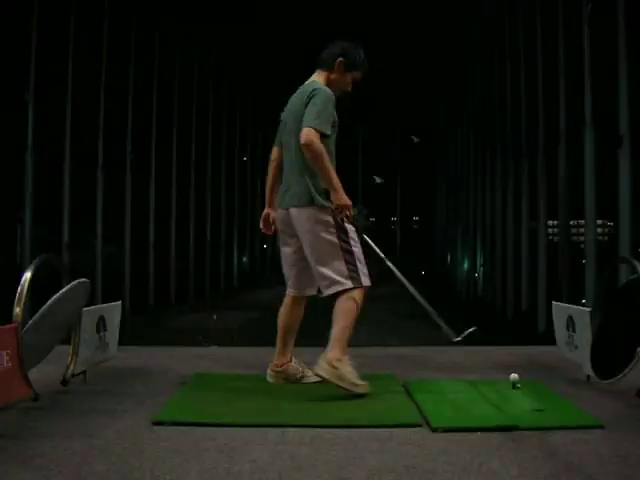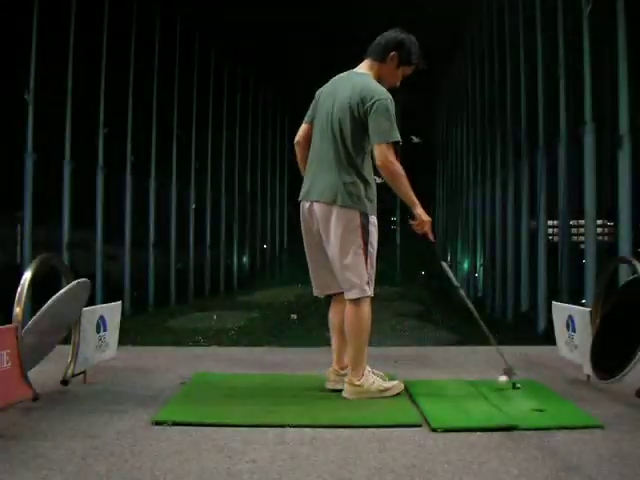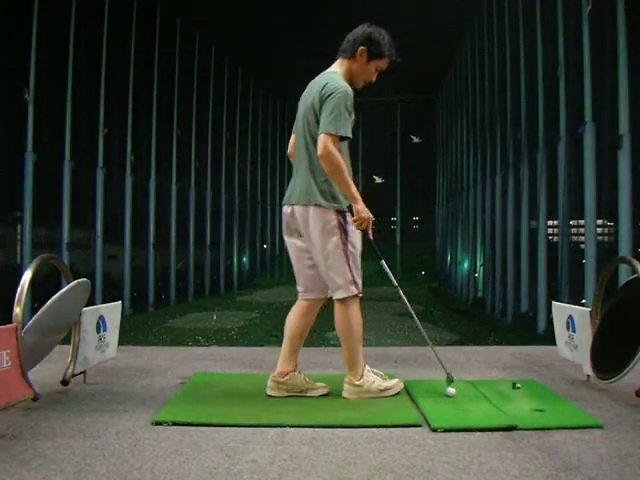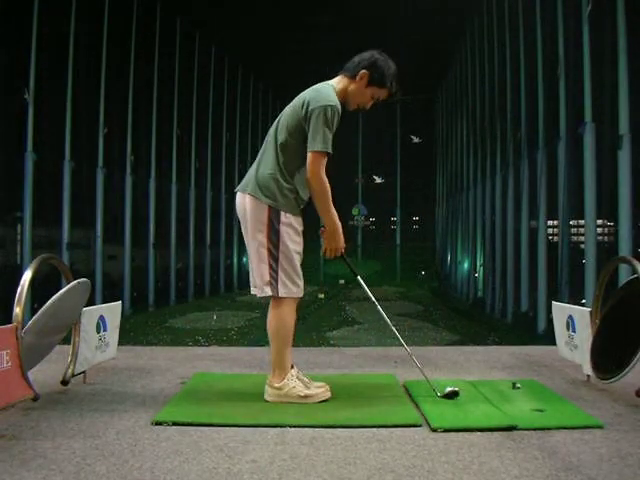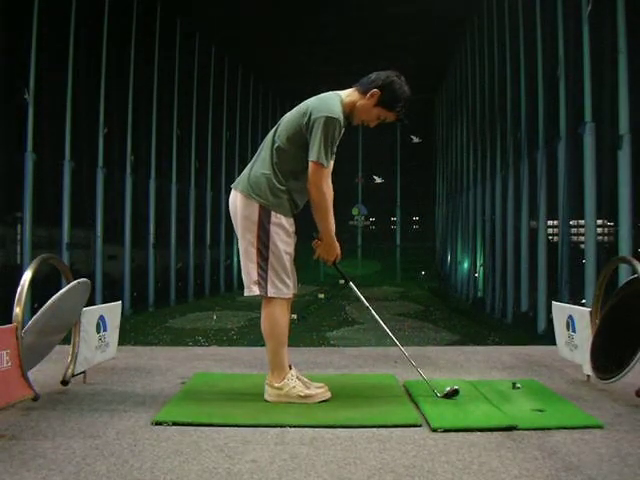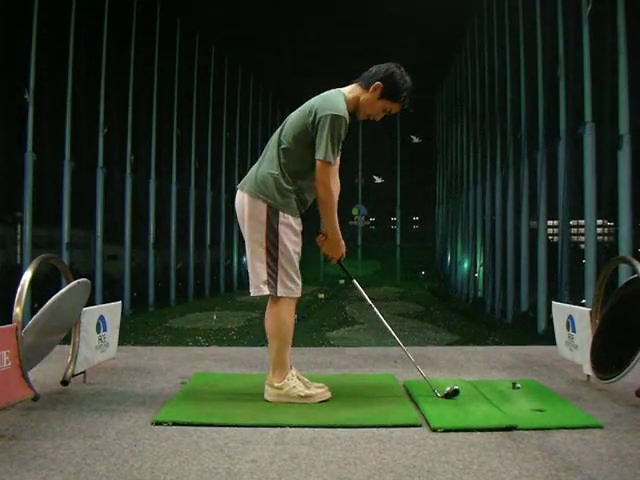
dt=0.7s
person 1, frame 1
left shoulder: (293, 101)
right shoulder: (321, 94)
left elbow: (275, 160)
right elbow: (309, 140)
left wrist: (270, 206)
right wrist: (336, 188)
left hip: (288, 206)
right hip: (317, 205)
left knee: (298, 289)
right knee: (352, 283)
left ankle: (282, 362)
right ankle: (336, 359)
person 1, frame 2
left shoulder: (329, 87)
right shoulder: (377, 95)
left elbow: (301, 141)
right elbow: (384, 159)
right wrist: (415, 207)
left hip: (313, 201)
right hip: (347, 204)
left knee: (339, 290)
right knee: (359, 290)
left ankle: (341, 368)
right ankle: (359, 378)
person 1, frame 3
left shoulder: (314, 86)
right shoulder: (339, 89)
left elbow: (294, 149)
right elbow: (326, 150)
right wrist: (357, 201)
left hip: (297, 203)
right hip: (324, 207)
left knee: (312, 294)
right knee: (346, 291)
left ankle: (284, 373)
right ankle: (357, 378)
person 1, frame 4
left shoulder: (320, 97)
right shoulder: (327, 103)
left elbow: (312, 172)
right elbow: (314, 173)
left wrist: (332, 223)
right wrist: (333, 228)
left hip: (265, 199)
right hip: (269, 201)
left knee: (287, 291)
right knee: (285, 293)
left ankle: (284, 373)
right ankle: (280, 381)
person 1, frame 5
left shoulder: (331, 110)
right shoulder: (330, 113)
left elbow: (324, 181)
right elbow: (315, 183)
left wrist: (329, 235)
right wrist: (328, 238)
left hip: (266, 201)
right hip: (262, 201)
left knee: (283, 291)
right knee: (276, 292)
left ankle: (282, 374)
right ankle: (279, 381)
person 1, frame 6
left shoulder: (333, 106)
right shoulder: (335, 111)
left elbow: (332, 178)
right elbow: (323, 181)
left wrist: (331, 231)
right wrist: (335, 236)
left hip: (265, 199)
right hip: (270, 201)
left knee: (284, 291)
right knee: (283, 291)
left ankle: (282, 373)
right ankle: (280, 382)
